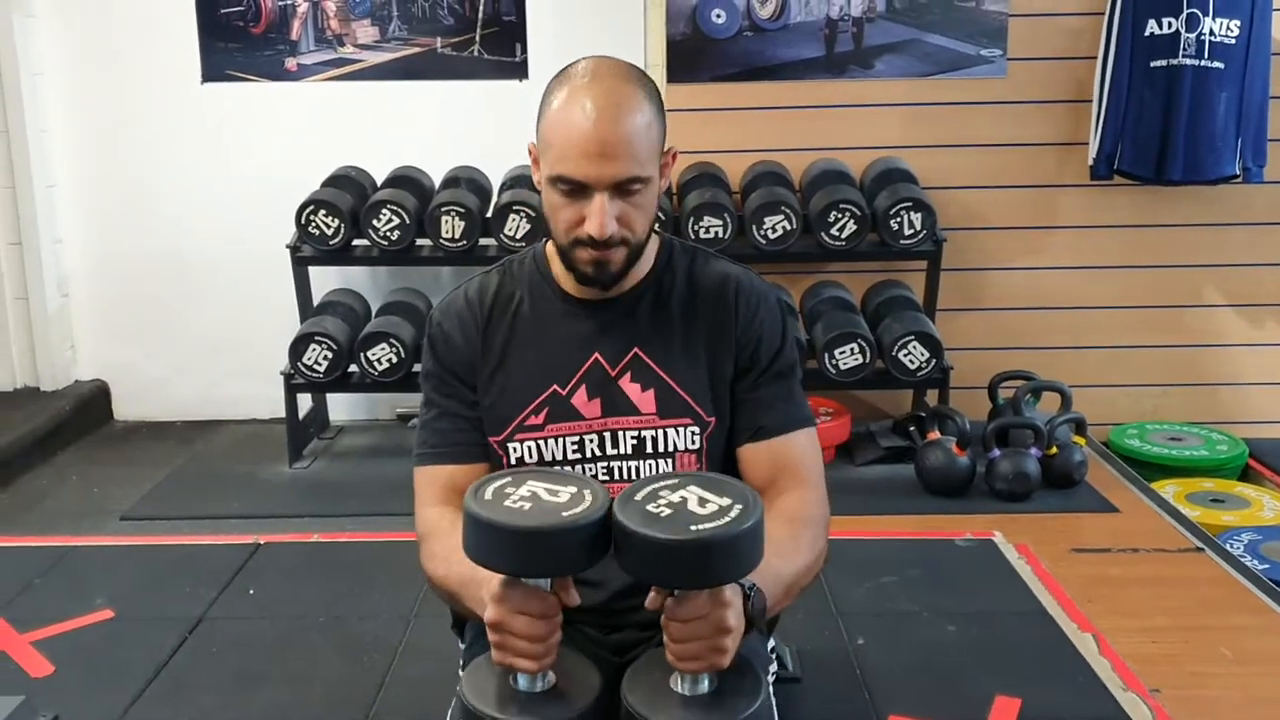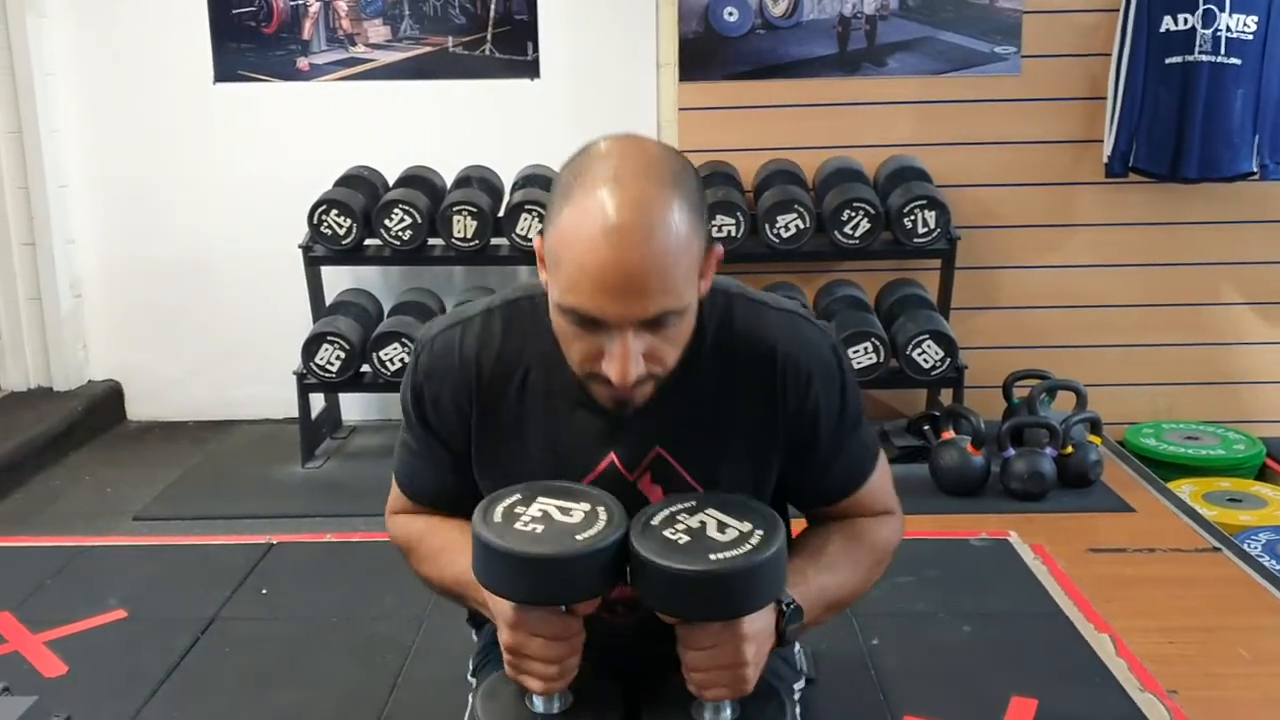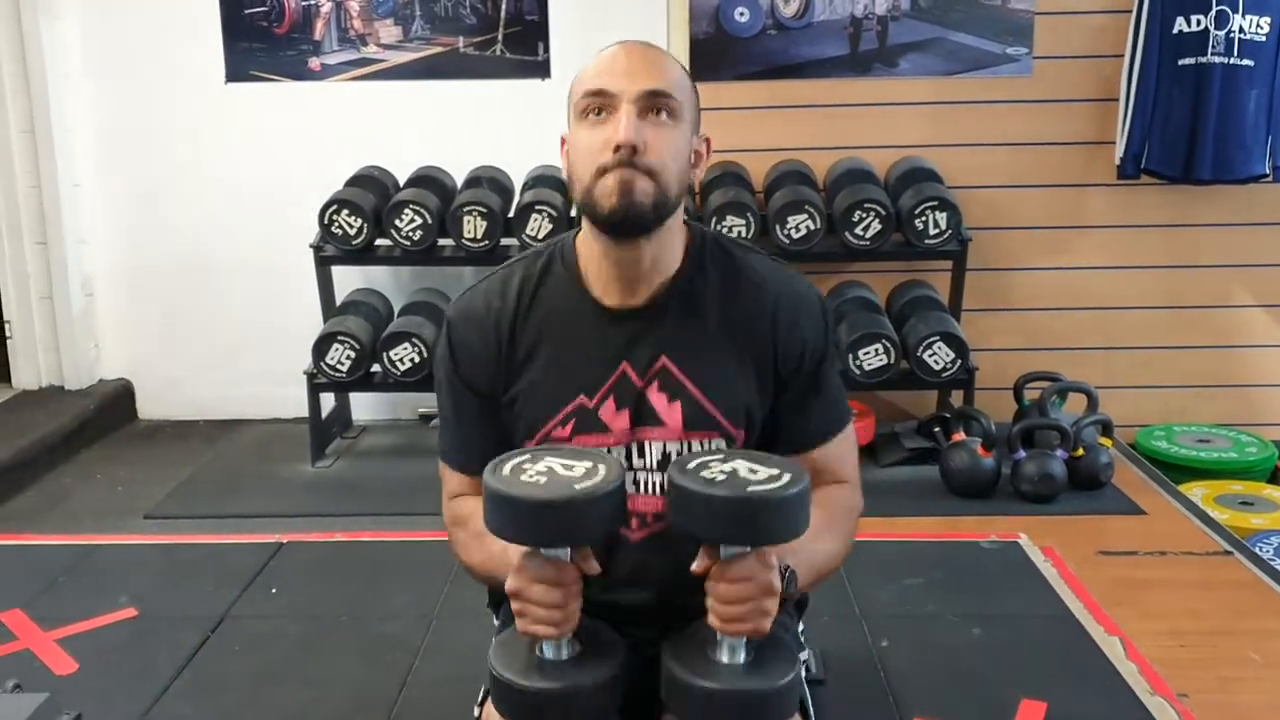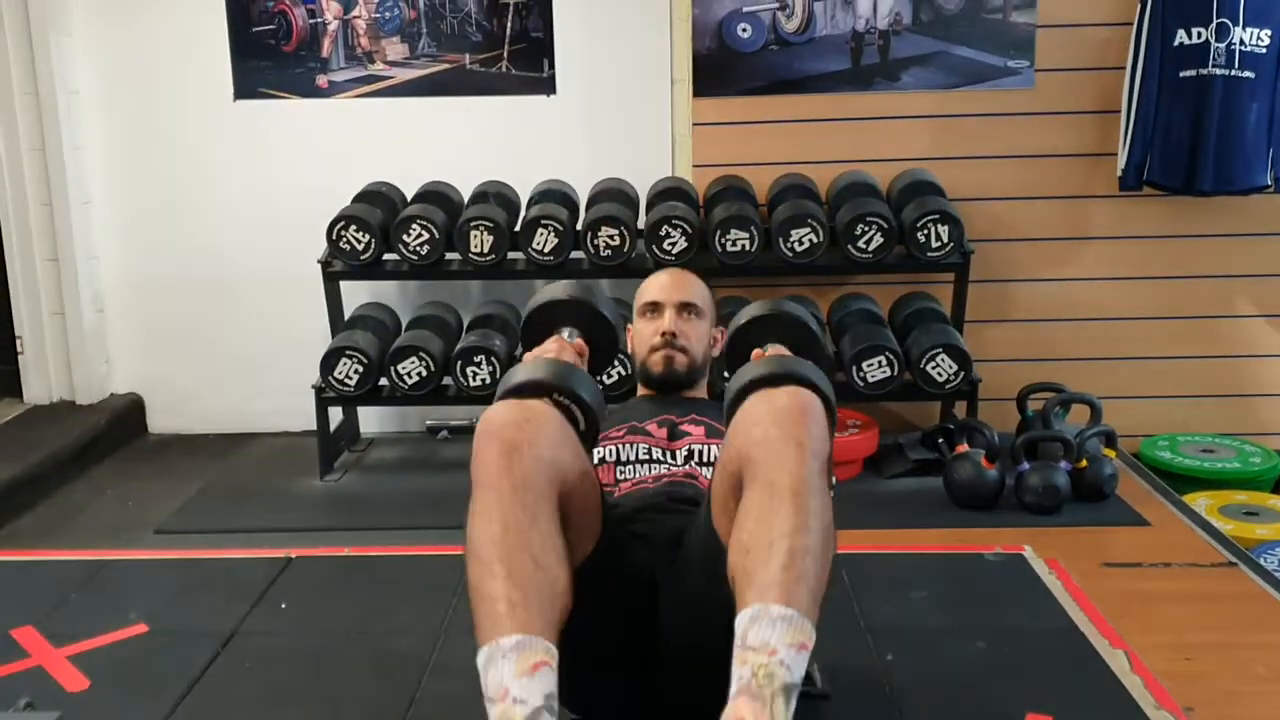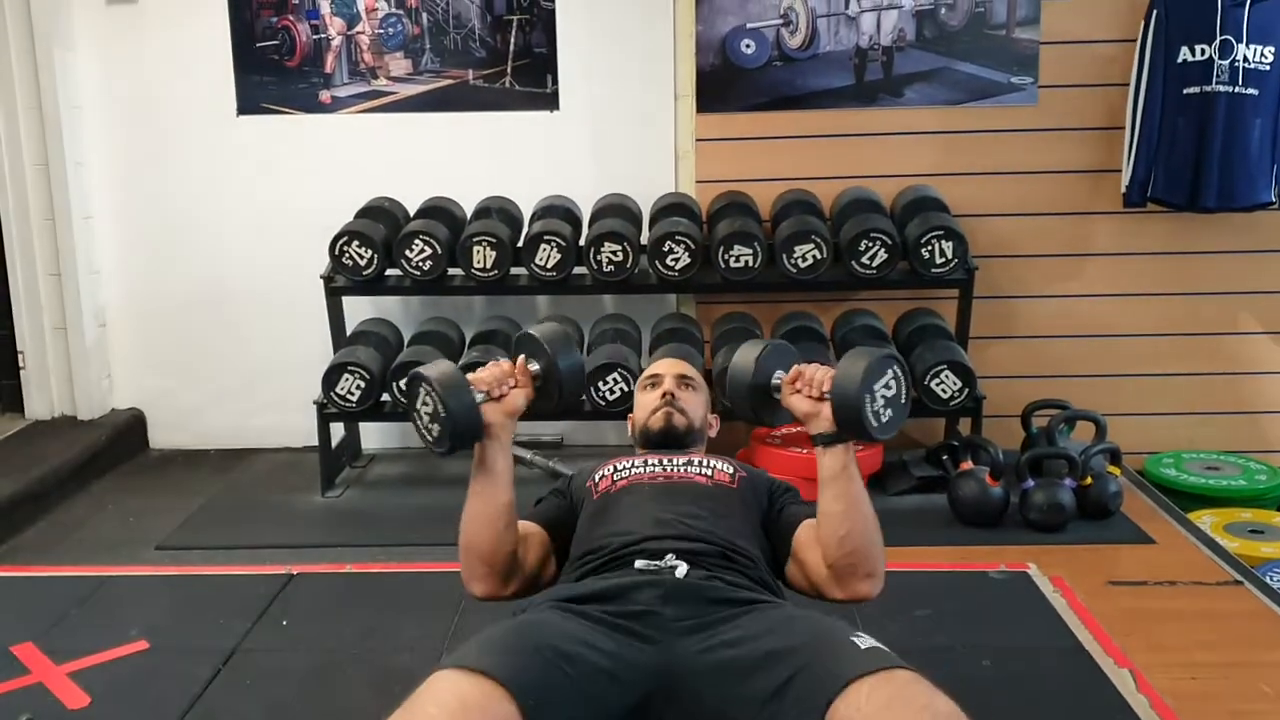
dt=0.7s
person 1, frame 1
left shoulder: (741, 309)
right shoulder: (470, 321)
left elbow: (797, 499)
right elbow: (443, 511)
left wrist: (742, 593)
right wrist: (490, 589)
left hip: (695, 632)
right hip: (531, 635)
person 1, frame 2
left shoulder: (790, 357)
right shoulder: (459, 360)
left elbow: (869, 521)
right elbow: (416, 517)
left wrist: (774, 610)
right wrist: (502, 597)
left hip: (721, 653)
right hip: (543, 654)
person 1, frame 3
left shoulder: (783, 308)
right shoulder: (485, 316)
left elbow: (833, 486)
right elbow: (468, 503)
left wrist: (779, 566)
right wrist: (518, 562)
left hip: (727, 618)
right hip: (563, 618)
person 1, frame 4
left shoulder: (749, 425)
right elbow: (518, 527)
left wrist: (786, 410)
right wrist: (542, 404)
left hip: (718, 640)
right hip: (601, 626)
left knee: (789, 410)
right knee: (511, 423)
person 1, frame 5
left shoulder: (758, 488)
right shoulder: (583, 489)
left elbow: (852, 577)
right elbow: (492, 575)
left wrist: (829, 434)
right wrist: (496, 432)
